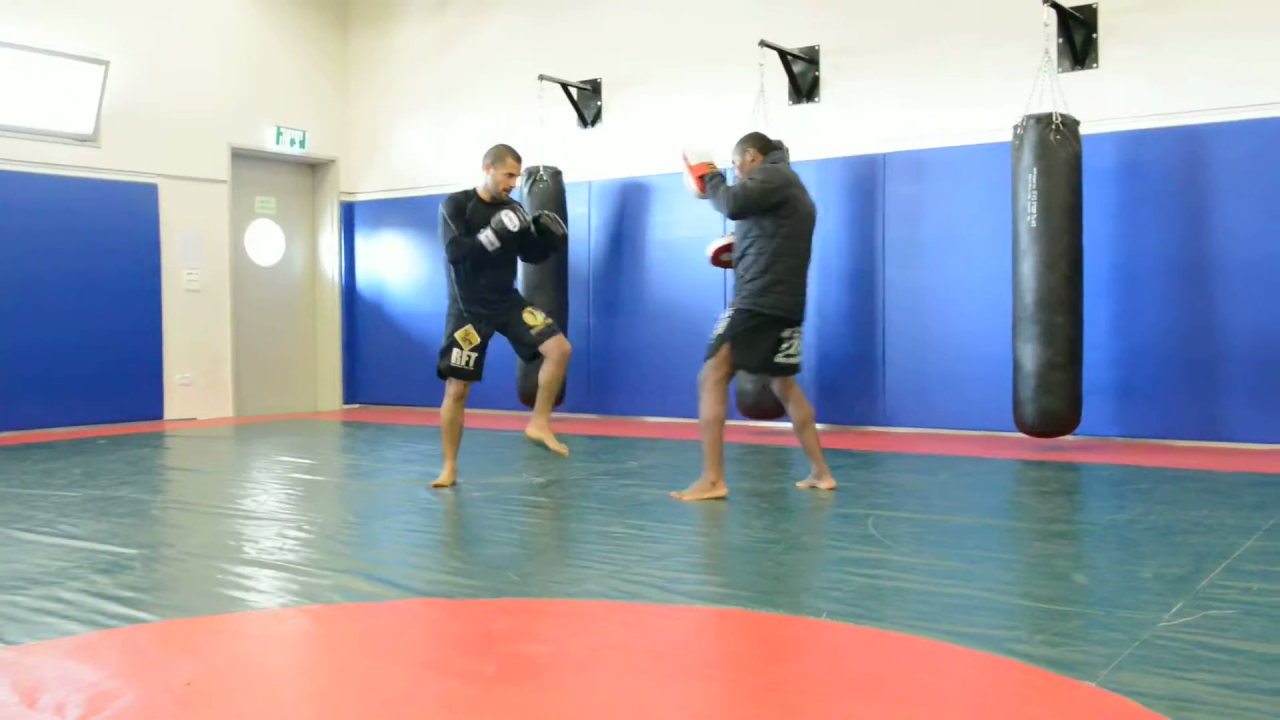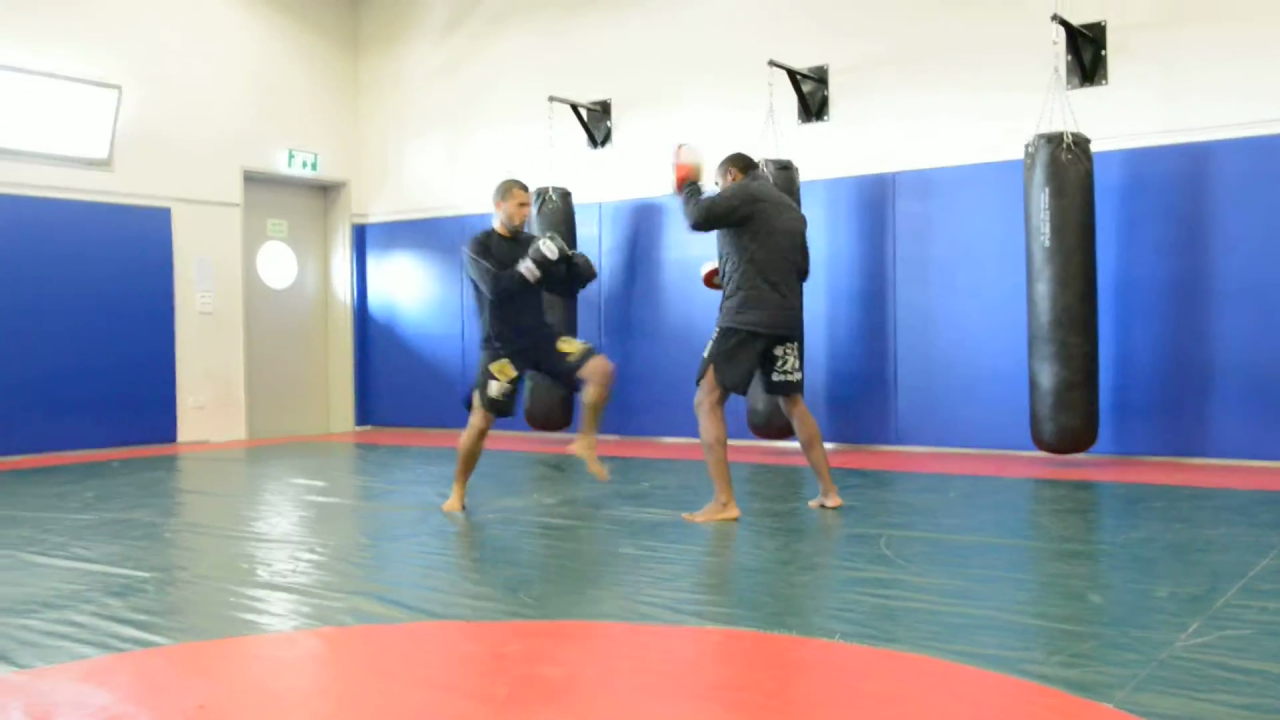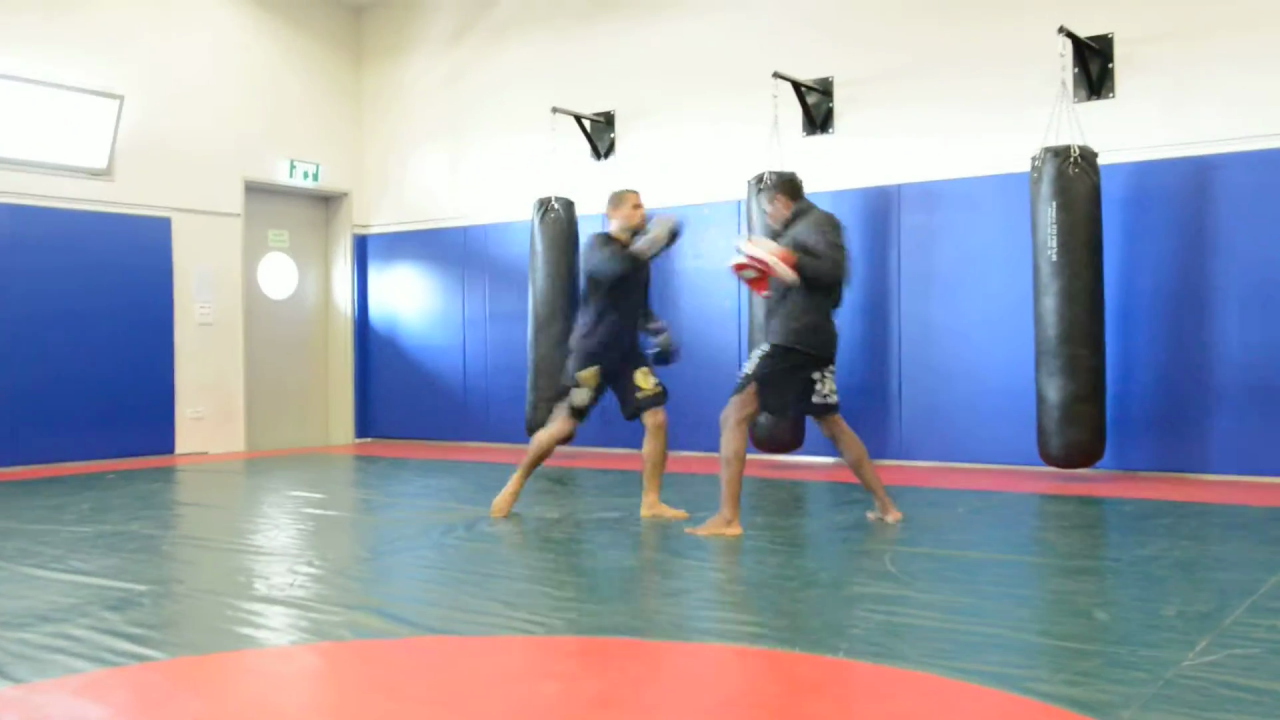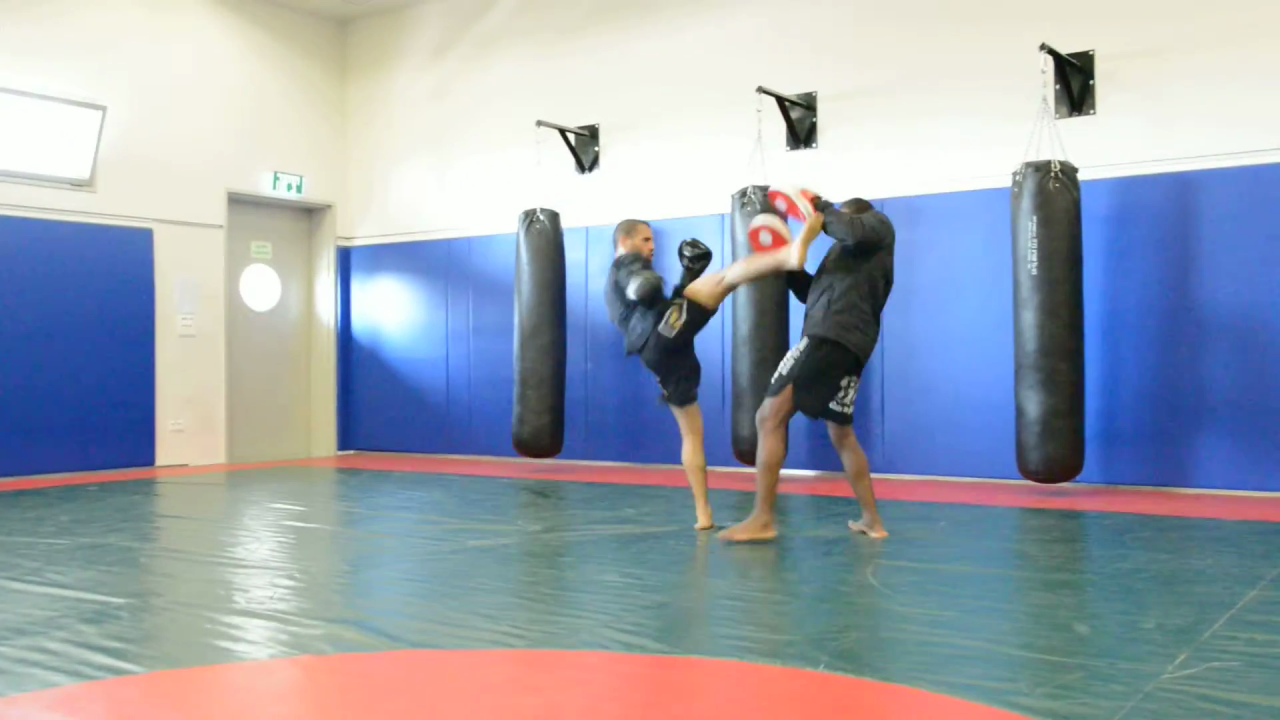
dt=0.4s
person 1, frame 1
left shoulder: (773, 175)
right shoulder: (794, 187)
left elbow: (734, 204)
left wrist: (708, 179)
right wrist: (743, 253)
left hip: (759, 300)
right hip: (787, 301)
left knee: (712, 378)
right knee: (785, 385)
left ankle: (712, 479)
right ankle: (821, 472)
person 1, frame 2
left shoulder: (746, 194)
right shoulder: (790, 208)
left elbow: (699, 217)
left wrist: (687, 184)
left hip: (744, 318)
right hip: (786, 320)
left knee: (707, 401)
right knee: (792, 402)
left ankle: (723, 502)
right ankle: (828, 490)
person 1, frame 3
left shoulder: (820, 223)
right shoulder: (804, 229)
left elbow: (834, 273)
left wrist: (790, 262)
right wrist: (775, 286)
left hip: (791, 340)
right hip: (818, 343)
left knee: (734, 417)
right knee: (832, 424)
left ankle: (727, 518)
right ankle: (884, 505)
person 1, frame 4
left shoulder: (875, 224)
right shoulder: (853, 244)
left elbow: (855, 233)
right elbow: (813, 294)
left wrist: (817, 208)
left hip: (830, 336)
right hip: (851, 344)
left knee: (770, 417)
right knee: (841, 432)
left ankle: (762, 519)
right ankle: (872, 520)
person 2, frame 1
left shoulder: (512, 209)
right shoulder: (455, 205)
left elbow: (532, 255)
right elbow: (454, 252)
left wrist: (549, 237)
right wrist: (496, 232)
left hip: (508, 302)
right hip: (468, 309)
left knee: (560, 349)
right knee: (456, 389)
left ankle: (539, 423)
right ankle: (449, 469)
person 2, frame 2
left shoulder: (532, 243)
right shoulder: (478, 246)
left elbow: (564, 287)
right elbow: (497, 289)
left wrist: (578, 272)
right wrist: (534, 262)
left hip: (541, 336)
right hip: (502, 347)
left knee: (602, 370)
right knee: (480, 422)
left ankle: (586, 440)
right ankle: (458, 492)
person 2, frame 3
left shoulder: (636, 256)
right shoulder: (599, 245)
right elbow: (618, 269)
left wrist: (658, 329)
right wrist: (656, 238)
left hip: (627, 351)
right hip: (593, 350)
left knee: (658, 421)
right knee: (561, 428)
left ankle: (651, 501)
right ankle: (515, 485)
person 2, frame 4
left shoulder: (616, 280)
right shoulder: (626, 264)
right elbow: (642, 292)
left wrist: (689, 272)
right wrist: (638, 286)
left hip: (656, 351)
right hip: (665, 328)
left knee: (691, 431)
right knee: (725, 277)
left ankle: (703, 512)
right ankle: (791, 255)
